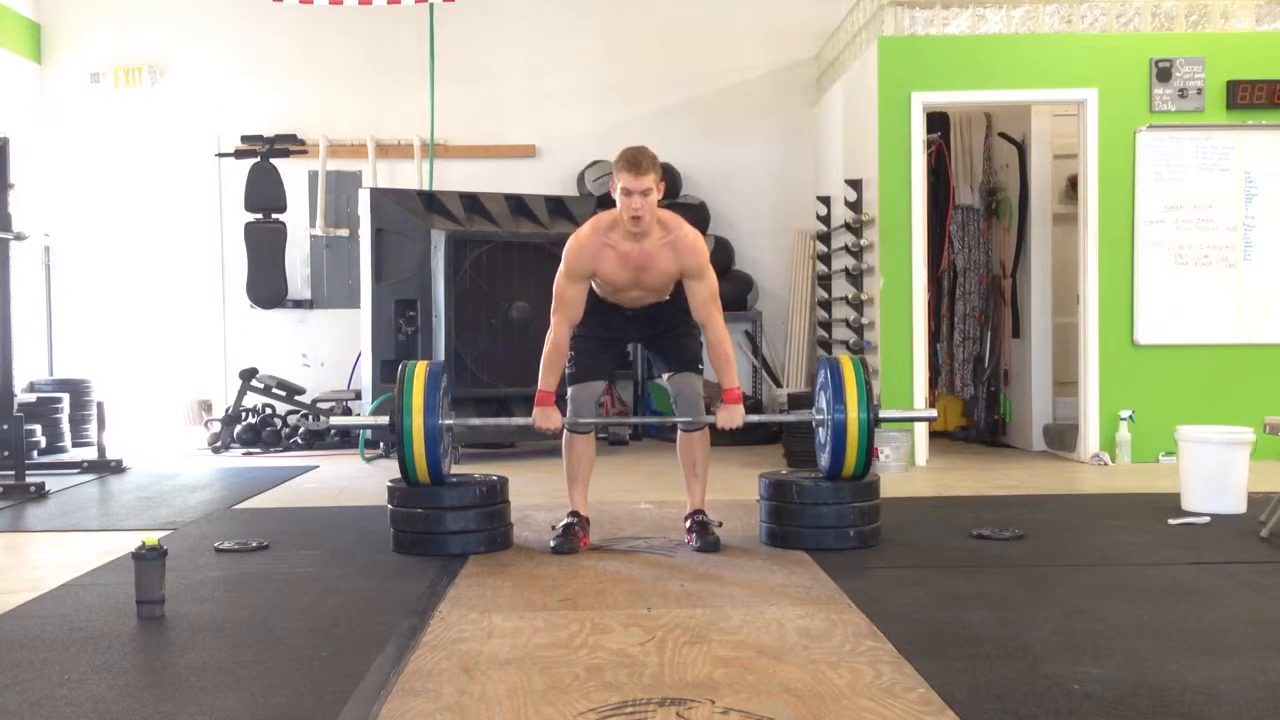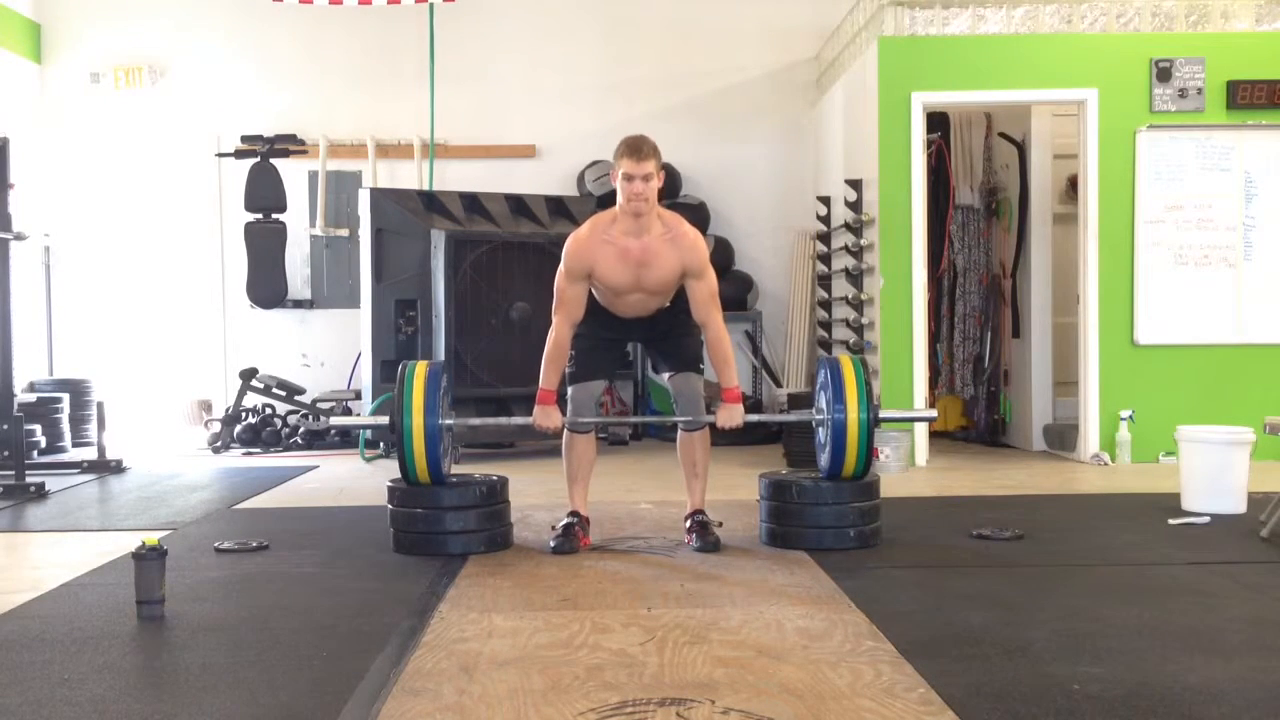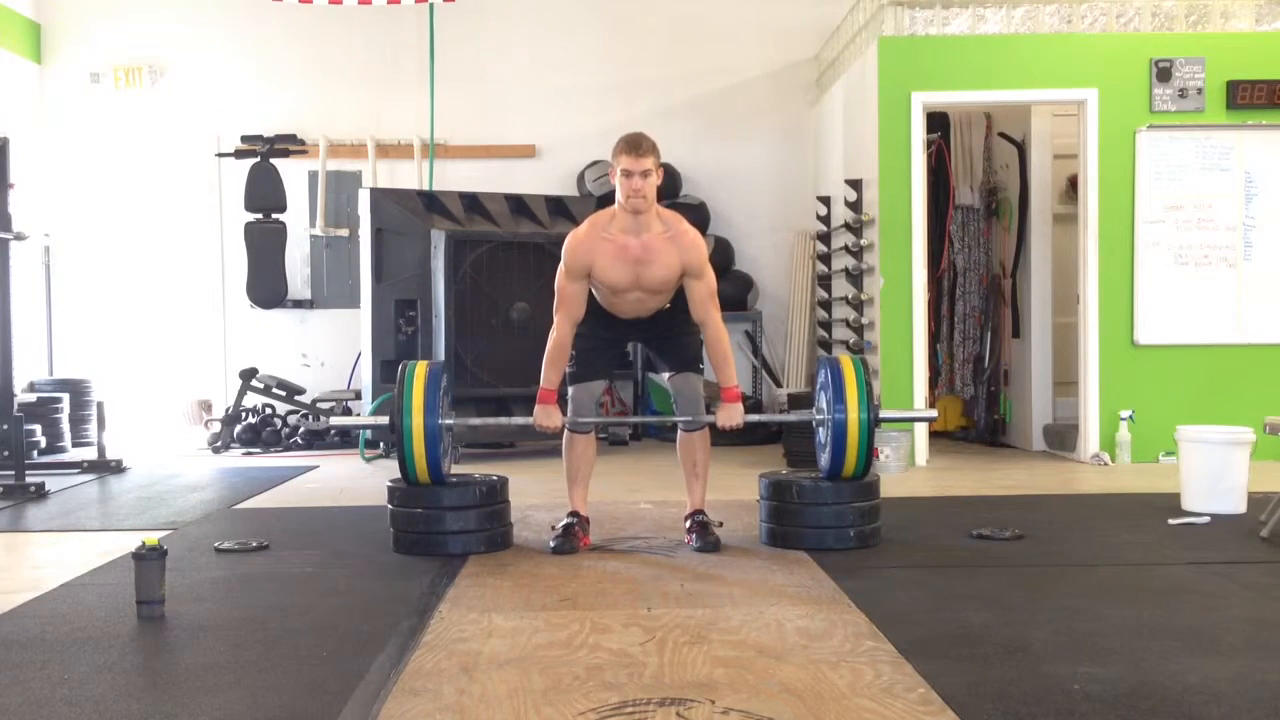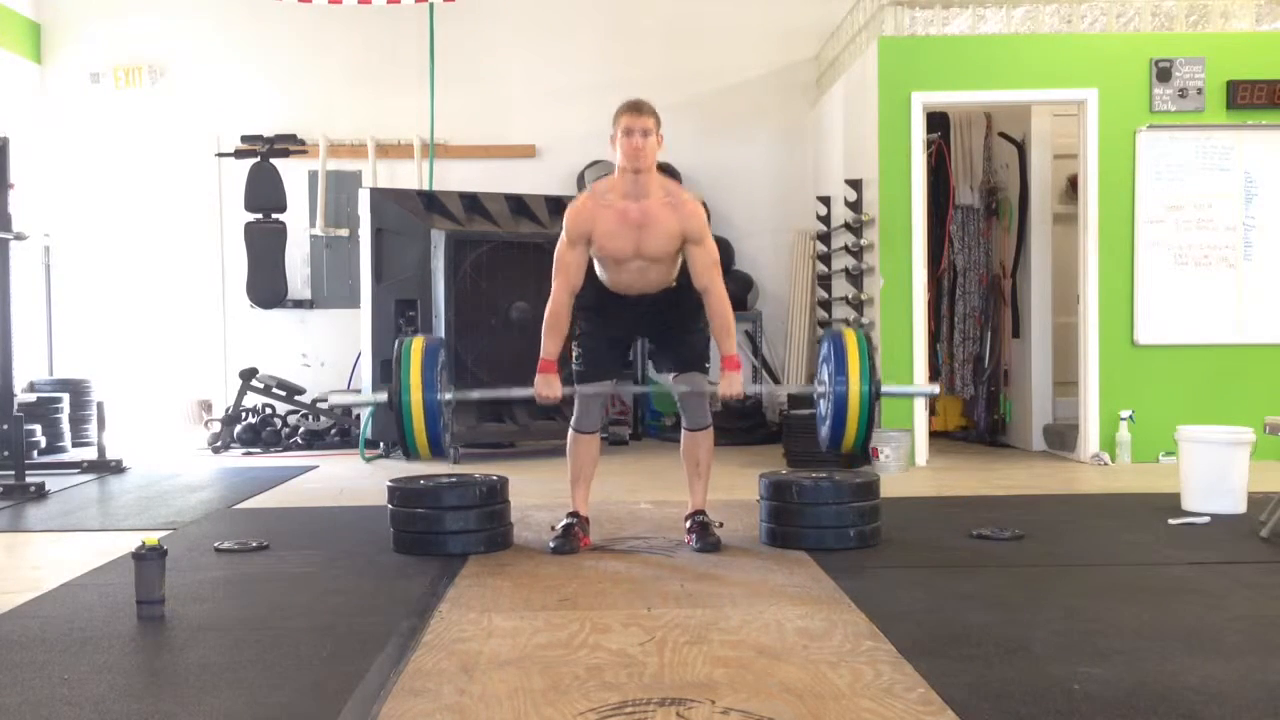
dt=0.5s
person 1, frame 1
left shoulder: (686, 241)
right shoulder: (585, 243)
left elbow: (711, 321)
right elbow: (562, 324)
left wrist: (732, 396)
right wrist: (545, 399)
left hip: (668, 311)
right hip: (602, 313)
left knee: (691, 400)
right knee: (580, 404)
left ankle: (697, 515)
right ankle: (576, 517)
person 1, frame 2
left shoulder: (686, 241)
right shoulder: (584, 242)
left elbow: (710, 320)
right elbow: (563, 323)
left wrist: (731, 396)
right wrist: (545, 400)
left hip: (669, 316)
right hip: (601, 318)
left knee: (692, 401)
right knee: (580, 405)
left ankle: (697, 515)
right ankle: (577, 517)
person 1, frame 3
left shoulder: (685, 241)
right shoulder: (583, 242)
left elbow: (709, 320)
right elbow: (565, 323)
left wrist: (730, 396)
right wrist: (546, 398)
left hip: (669, 316)
right hip: (601, 318)
left knee: (692, 401)
right knee: (580, 405)
left ankle: (697, 515)
right ankle: (576, 517)
person 1, frame 4
left shoulder: (685, 207)
right shoulder: (586, 209)
left elbow: (711, 286)
right elbow: (564, 291)
left wrist: (730, 363)
right wrist: (547, 368)
left hip: (671, 300)
right hip: (608, 301)
left knee: (696, 397)
right knee: (588, 402)
left ankle: (697, 516)
right ankle: (577, 518)
